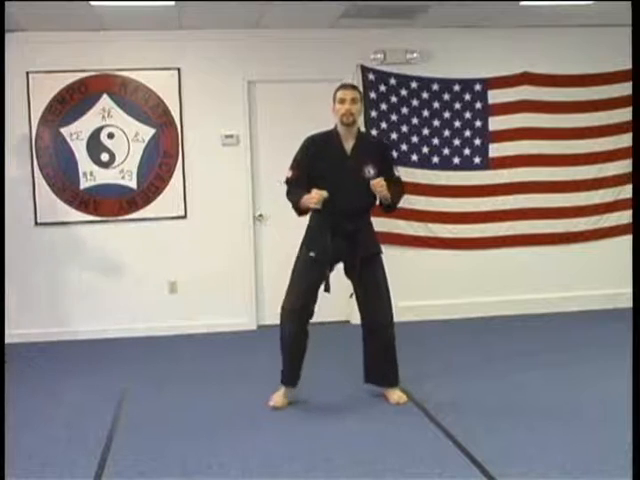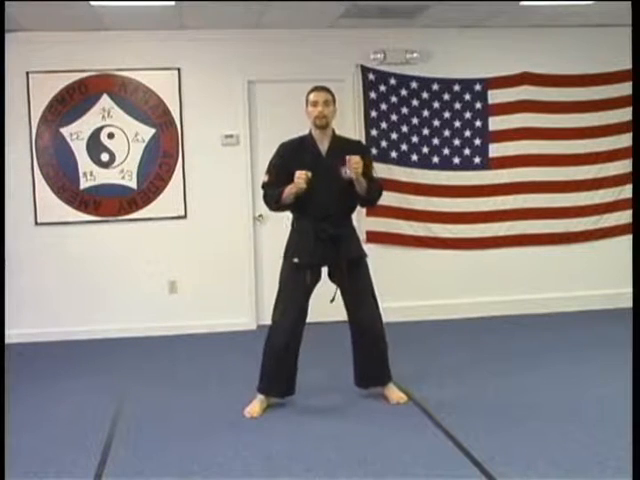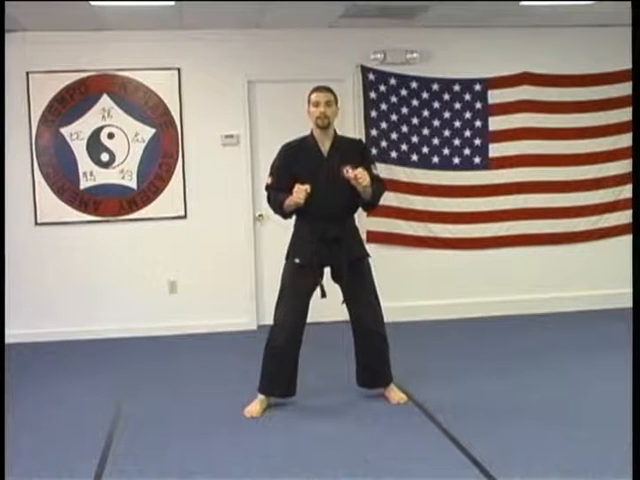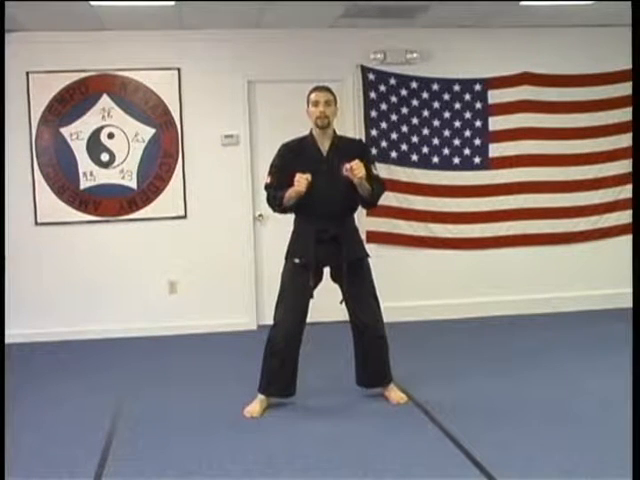
dt=0.5s
person 1, frame 1
left shoulder: (377, 148)
right shoulder: (314, 146)
left elbow: (395, 191)
right elbow: (294, 187)
left wrist: (386, 194)
right wrist: (306, 200)
left hip: (361, 236)
right hip: (322, 235)
left knee: (379, 312)
right knee: (294, 310)
left ankle: (388, 382)
right ankle: (287, 384)
person 1, frame 2
left shoulder: (354, 149)
right shoulder: (289, 151)
left elbow: (371, 197)
right elbow: (271, 197)
left wrist: (359, 178)
right wrist: (293, 188)
left hip: (343, 239)
right hip: (304, 240)
left knee: (367, 315)
right knee: (286, 320)
left ankle: (383, 382)
right ankle: (266, 393)
person 1, frame 3
left shoulder: (356, 150)
right shoulder: (292, 152)
left elbow: (373, 198)
right elbow: (274, 198)
left wrist: (365, 187)
right wrist: (292, 201)
left hip: (346, 240)
right hip: (306, 241)
left knee: (369, 316)
right knee: (287, 321)
left ankle: (384, 382)
right ankle: (267, 393)
person 1, frame 4
left shoulder: (355, 149)
right shoulder: (291, 151)
left elbow: (373, 197)
right elbow: (274, 199)
left wrist: (362, 182)
right wrist: (293, 192)
left hip: (345, 240)
right hip: (306, 241)
left knee: (368, 316)
right knee: (287, 322)
left ankle: (384, 382)
right ankle: (266, 393)
